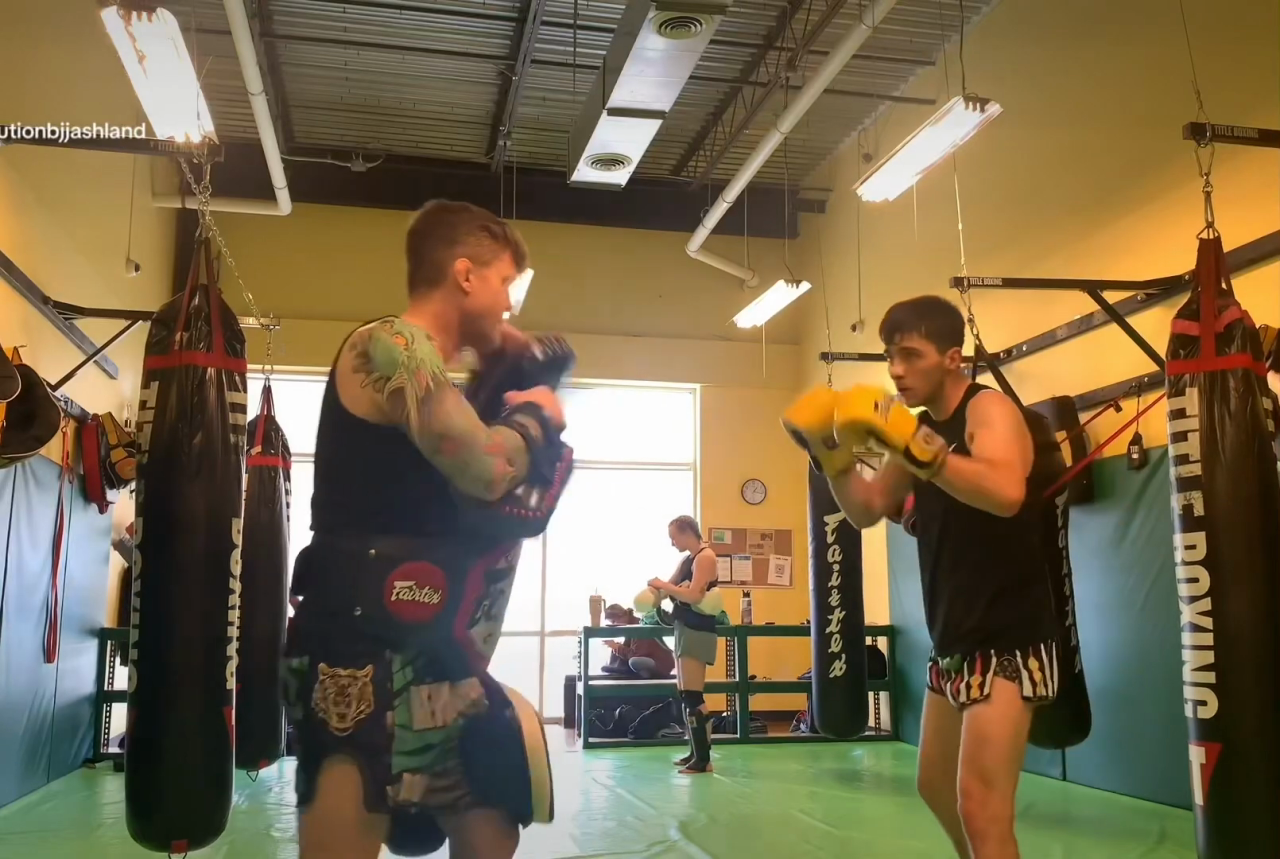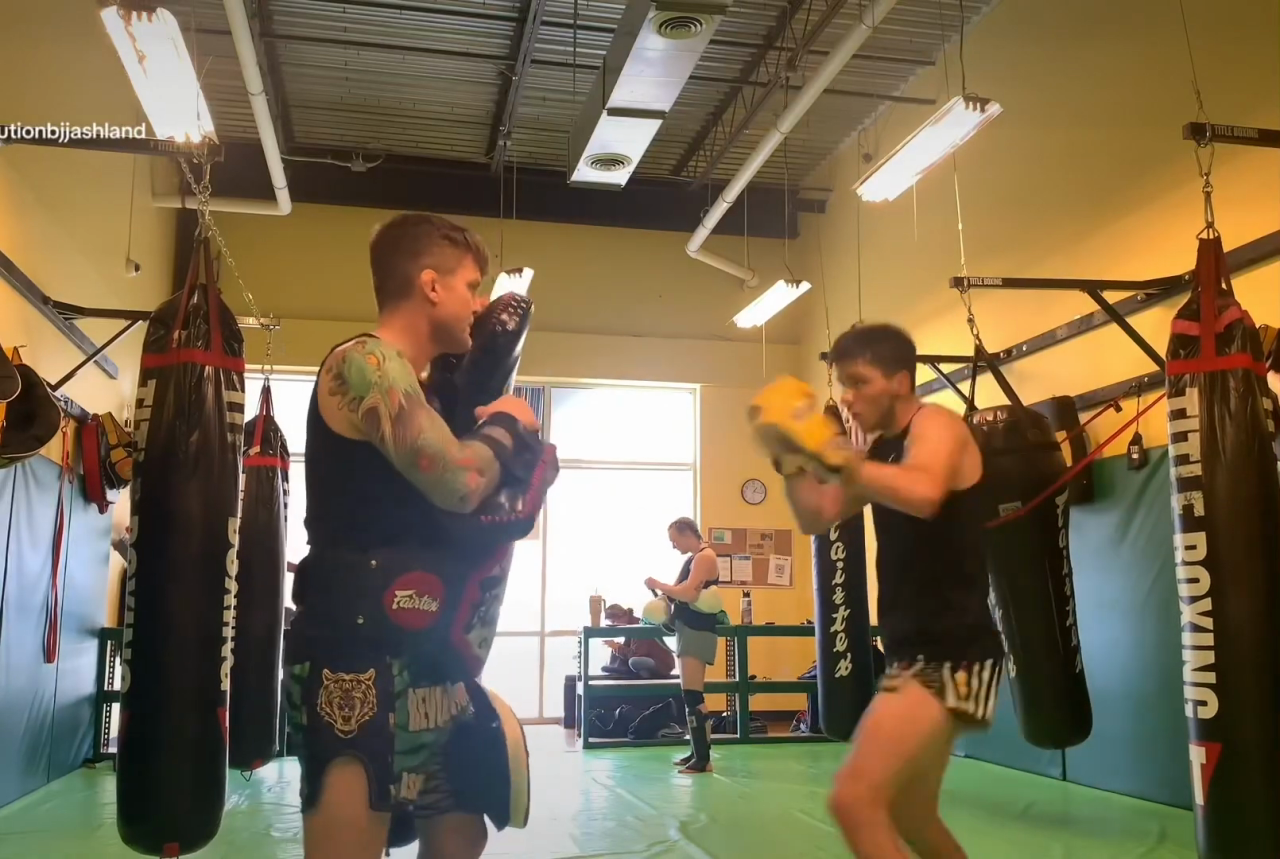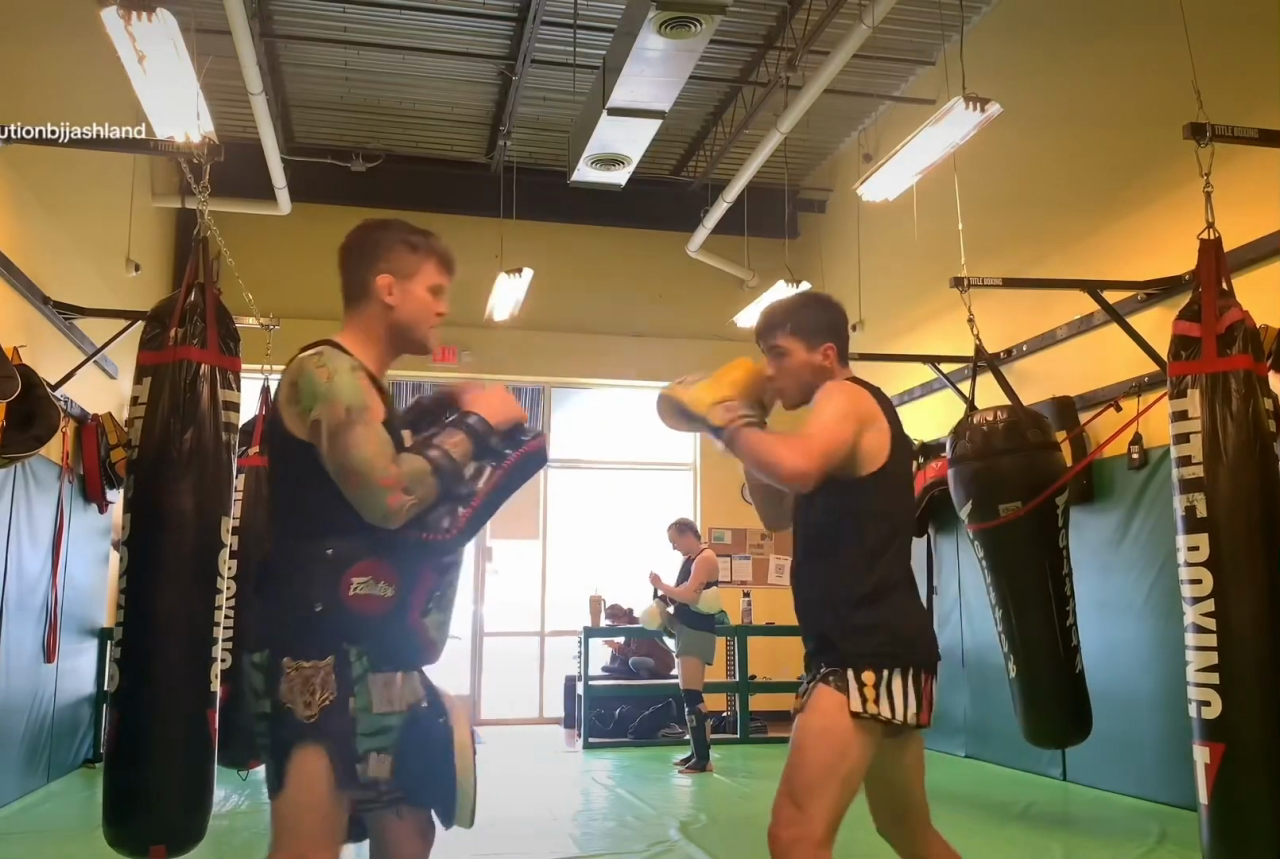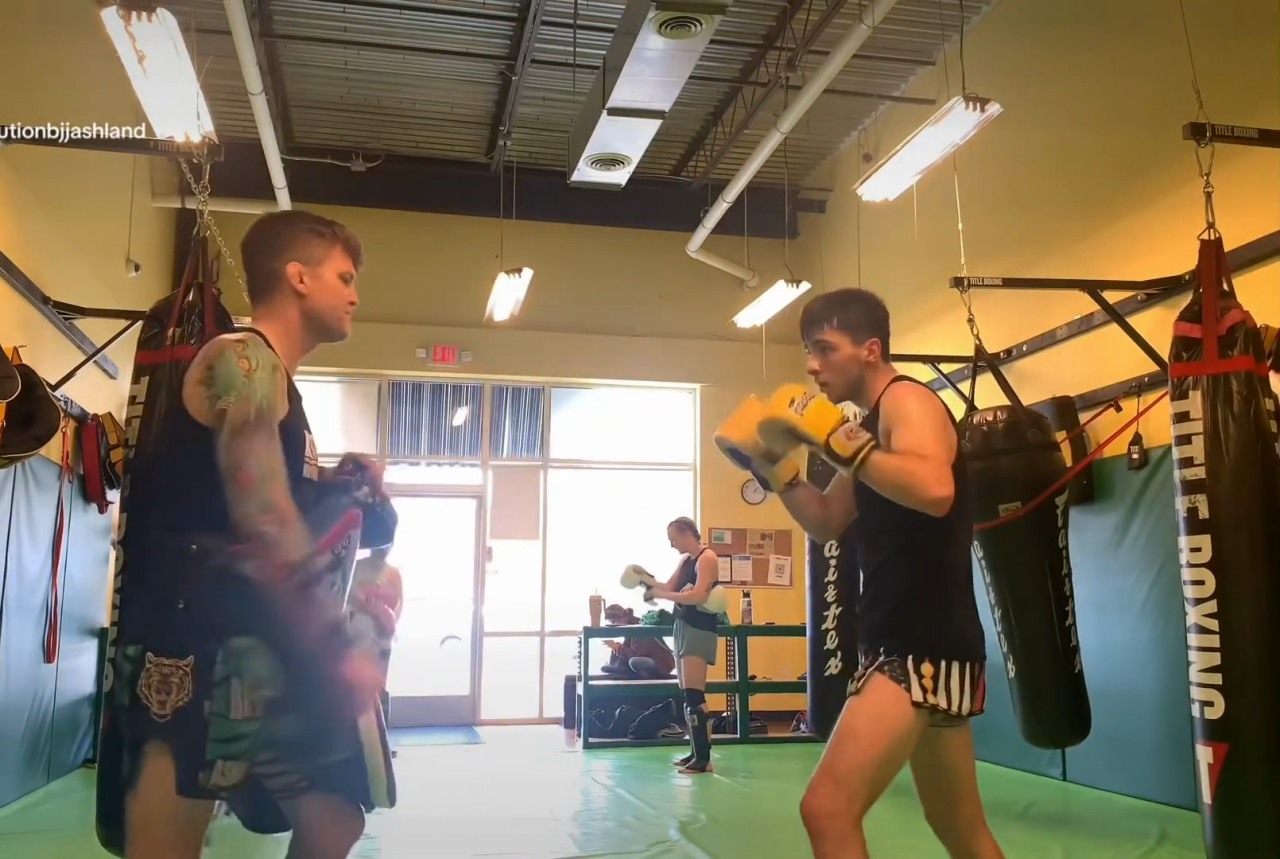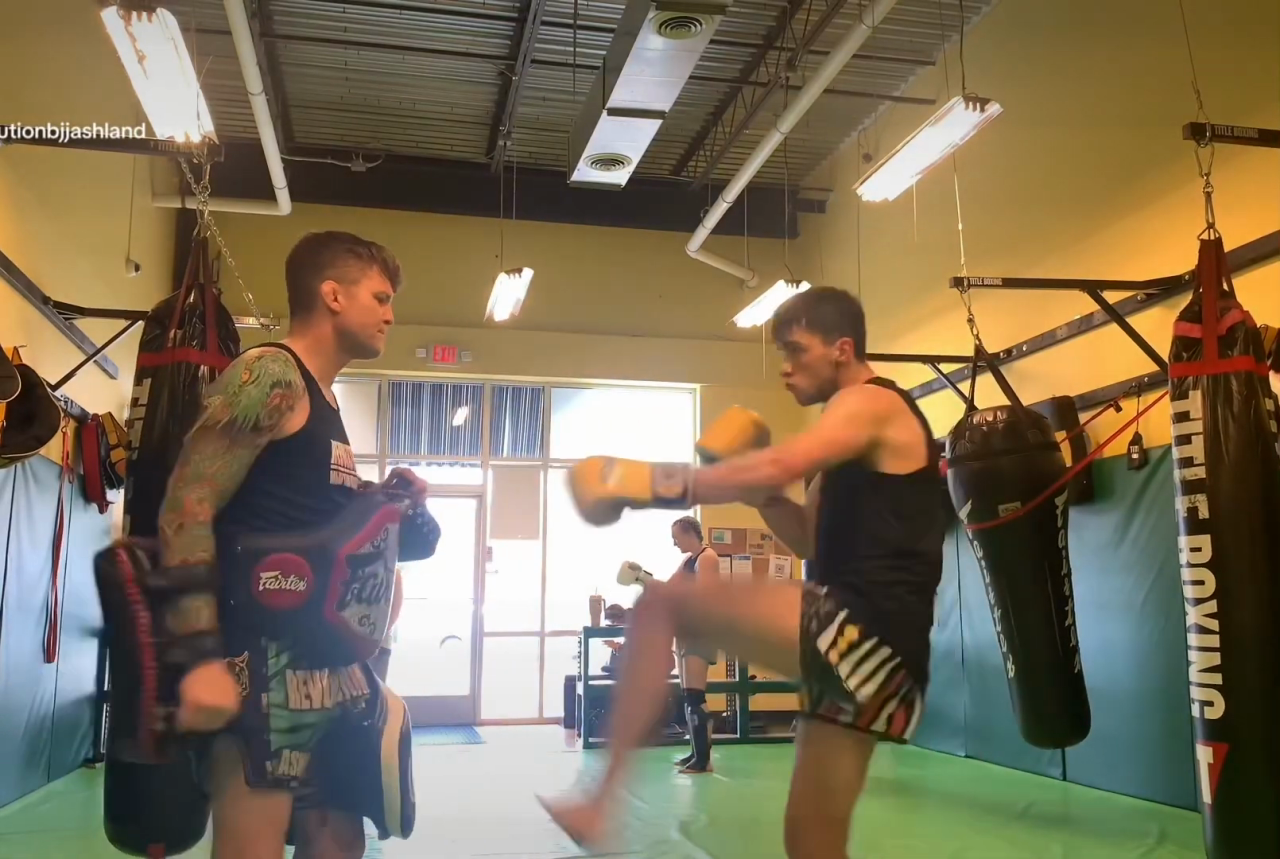
dt=0.4s
person 1, frame 1
left shoulder: (426, 370)
right shoulder: (391, 345)
left elbow: (462, 497)
right elbow: (489, 473)
right wrist: (535, 413)
left hip: (430, 653)
right hip: (365, 653)
person 1, frame 2
left shoulder: (403, 379)
right shoulder: (364, 364)
right elbow: (460, 483)
right wrist: (508, 422)
left hip: (419, 656)
right hip: (363, 658)
person 1, frame 3
left shoulder: (366, 383)
right shoulder: (324, 372)
right elbow: (389, 499)
left wrist: (465, 414)
right wrist: (474, 424)
left hip: (371, 650)
right hip: (321, 651)
person 1, frame 4
left shoulder: (269, 379)
right shoulder: (245, 363)
right elbow: (263, 515)
right wrist: (332, 647)
left hip: (260, 650)
right hip: (202, 650)
person 1, frame 5
left shoulder: (321, 398)
right shoulder: (267, 377)
right elbow: (186, 511)
right wrist: (198, 657)
left hip: (319, 660)
right hip: (263, 653)
person 2, frame 1
left shoulder: (989, 409)
right shoulder: (921, 429)
left elbow: (1006, 493)
right elbow: (866, 511)
left wrist: (910, 440)
right wrist: (830, 451)
left hip: (1006, 641)
right hip: (955, 643)
left knee: (979, 807)
right knee: (937, 788)
person 2, frame 2
left shoulder: (936, 426)
right shoulder: (882, 448)
left elbow: (918, 493)
right elbow: (818, 518)
left wrist: (831, 450)
right wrist: (792, 453)
left hip: (949, 653)
right hip: (916, 653)
left knee: (855, 802)
person 2, frame 3
left shoulder: (843, 399)
right shoulder: (855, 418)
left elbow: (795, 466)
right elbow: (778, 516)
left wrist: (728, 419)
right wrist: (740, 436)
left hip: (864, 655)
right hip: (882, 650)
person 2, frame 4
left shoulder: (908, 401)
right shoulder: (873, 424)
left elbow: (934, 490)
right elbow: (827, 523)
left wrist: (837, 440)
right wrist: (775, 464)
left hip: (922, 646)
right hip: (909, 646)
left knee: (828, 811)
person 2, frame 5
left shoulder: (869, 405)
right shoulder: (873, 422)
left elbow: (773, 469)
right elbow: (808, 538)
left wrist: (652, 483)
right wrist: (748, 477)
left hip: (853, 627)
right hip: (880, 653)
left knee: (662, 605)
left ankle: (600, 800)
person 3, frame 1
left shoulder: (705, 557)
right shoulder: (687, 560)
left elbow: (695, 595)
right elbow: (672, 587)
left wrist: (664, 586)
right wrist: (658, 588)
left hip: (698, 633)
right hip: (684, 631)
left knee: (693, 696)
right knee: (686, 695)
left ankle: (704, 760)
right ankle: (696, 752)
person 3, frame 2
left shoulder: (705, 557)
right shoulder: (692, 559)
left elbow: (689, 593)
right elbow: (678, 590)
left wrist: (658, 585)
right wrist: (660, 590)
left hip: (698, 632)
right hip: (687, 630)
left knee: (693, 695)
right knee: (690, 695)
left ankle: (704, 759)
right ankle: (697, 752)
person 3, frame 3
left shoulder: (705, 559)
right shoulder: (690, 560)
left elbow: (689, 595)
right elbow: (679, 594)
left wrist: (660, 585)
right wrist: (663, 596)
left hip: (697, 632)
right hip: (685, 630)
left knee: (692, 695)
right knee: (688, 695)
left ankle: (704, 758)
right ankle: (696, 752)
person 3, frame 4
left shoulder: (707, 558)
right shoulder: (686, 560)
left elbow: (699, 596)
right elbow: (669, 588)
left wrist: (663, 595)
left hip: (699, 631)
right hip: (682, 628)
left knee: (694, 695)
right knee: (686, 695)
left ankle: (704, 759)
right ankle: (696, 752)
person 3, frame 5
left shoulder: (707, 557)
right shoulder: (688, 559)
left knee: (694, 694)
right knee: (687, 694)
left ankle: (703, 759)
right ankle: (697, 752)
